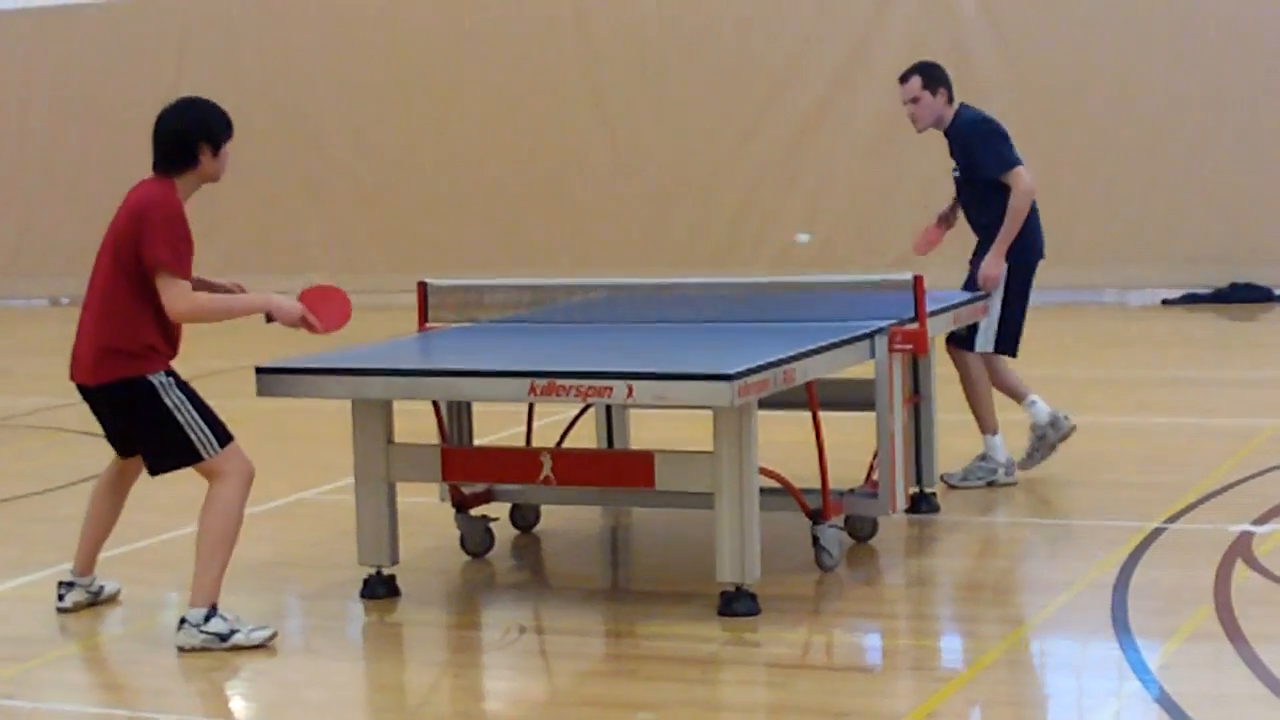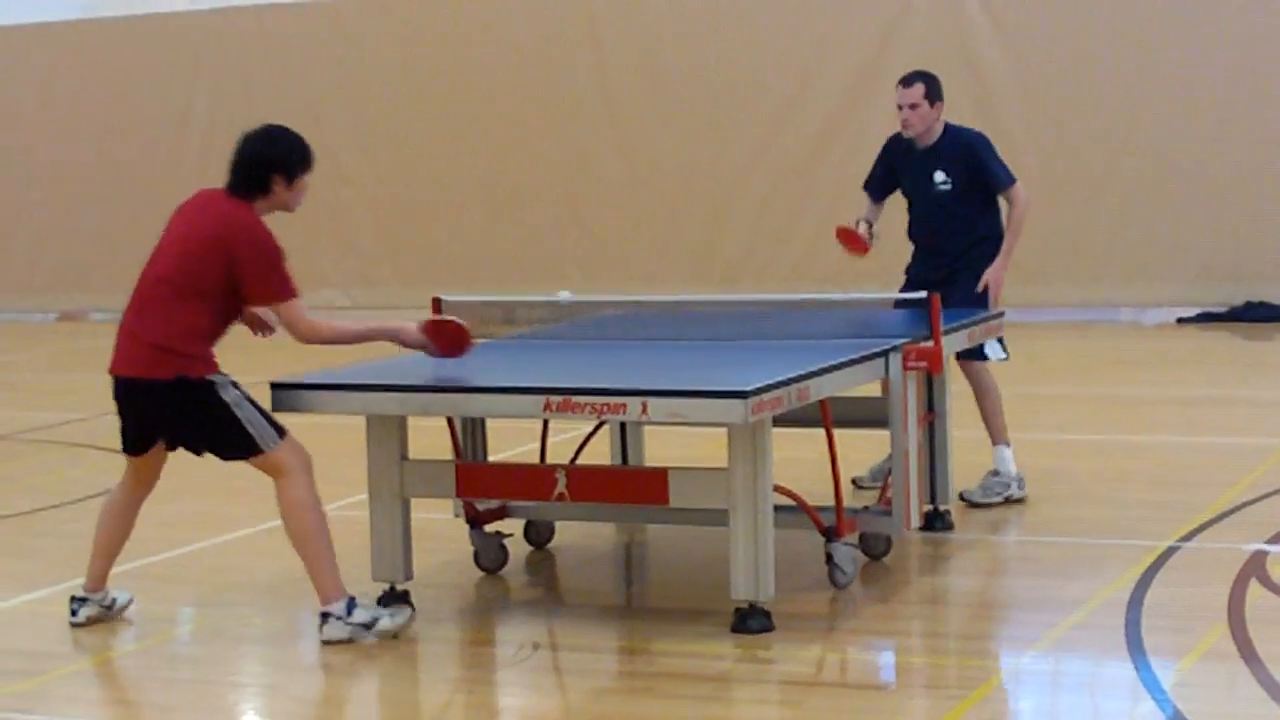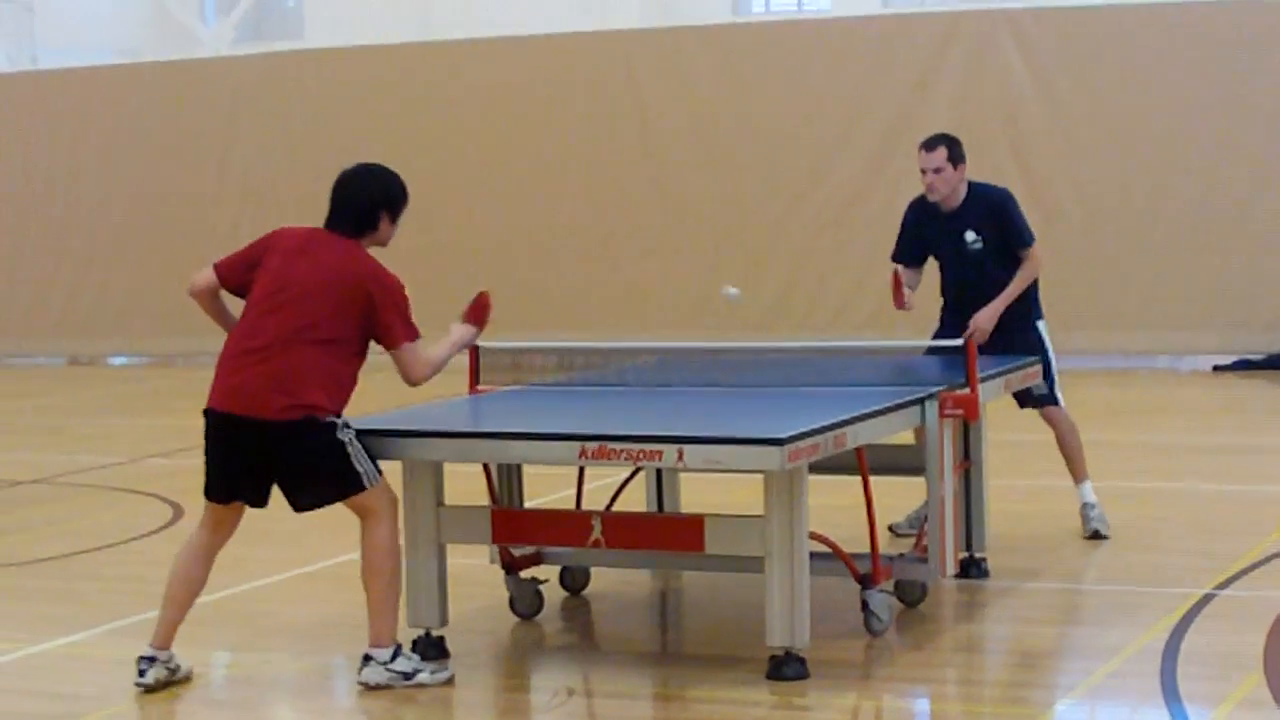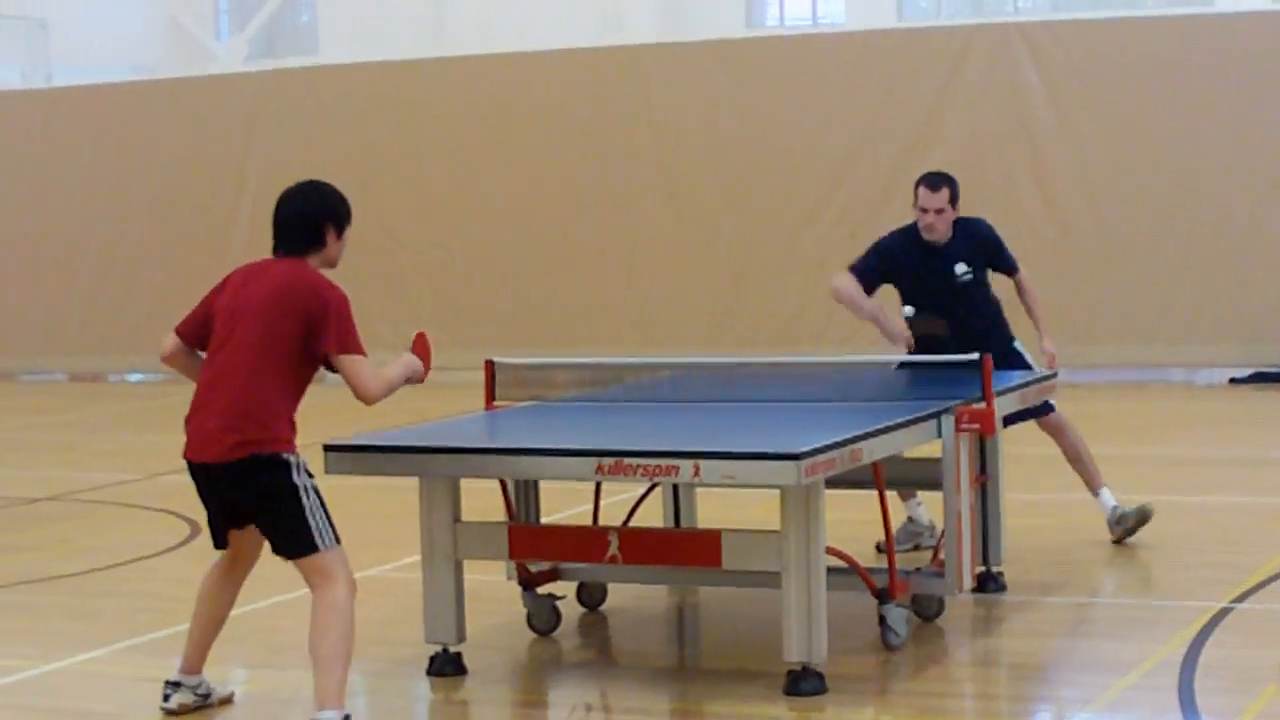
dt=0.4s
person 1, frame 1
left shoulder: (146, 195)
right shoulder: (163, 209)
right elbow: (180, 308)
left wrist: (211, 286)
right wrist: (268, 303)
left hip: (98, 362)
right hip: (132, 368)
left knee: (128, 463)
right knee: (232, 471)
left ankle: (78, 582)
right ankle: (201, 617)
person 1, frame 2
left shoulder: (201, 204)
right shoulder: (252, 237)
right elbow: (305, 329)
right wrist: (390, 330)
left hip: (132, 364)
right hip: (180, 370)
left knee: (140, 472)
right knee: (292, 465)
left ankle: (91, 596)
right ankle: (337, 609)
person 1, frame 3
left shoulder: (281, 242)
right shoulder: (378, 281)
left elbow: (201, 287)
right elbow: (416, 372)
right wrist: (459, 337)
left hip: (229, 405)
right hip: (298, 414)
left knee: (215, 528)
right knee: (380, 509)
left ankle: (155, 658)
right ankle: (383, 655)
person 1, frame 4
left shoulder: (237, 280)
right shoulder: (322, 294)
left elbow: (172, 350)
right elbow: (368, 388)
right wrist: (405, 366)
left hip: (203, 447)
right hip: (259, 451)
left knee: (238, 554)
right knee: (333, 582)
person 2, frame 1
left shoulder: (972, 128)
right shoulder: (964, 126)
left elbow: (1023, 185)
left wrist: (996, 255)
right wrist: (955, 208)
left hip: (1008, 250)
right hip: (1010, 248)
left knee: (962, 346)
right knee: (977, 348)
left ankle: (996, 458)
right ankle: (1044, 417)
person 2, frame 2
left shoulder: (970, 145)
right shoulder: (896, 149)
left elbow: (1018, 199)
right elbow: (875, 196)
left wrist: (1001, 264)
right wrist: (866, 222)
left hip: (975, 269)
right hip: (927, 268)
left knee: (972, 360)
left ankle: (1007, 473)
person 2, frame 3
left shoulder: (996, 202)
right shoulder: (919, 213)
left elbow: (1032, 259)
right elbow: (911, 267)
left wrist: (994, 309)
right wrist: (906, 289)
left hip: (1014, 318)
right hip: (959, 321)
left knee: (1051, 410)
left ankle: (1088, 501)
person 2, frame 4
left shoulder: (978, 234)
right shoulder: (896, 247)
left elbow: (1019, 277)
right elbow: (842, 284)
left wrist: (1043, 335)
right wrist: (881, 319)
left hip: (992, 344)
right hip: (933, 351)
left knee: (1052, 418)
left ankle: (1111, 509)
right ankle: (919, 521)
